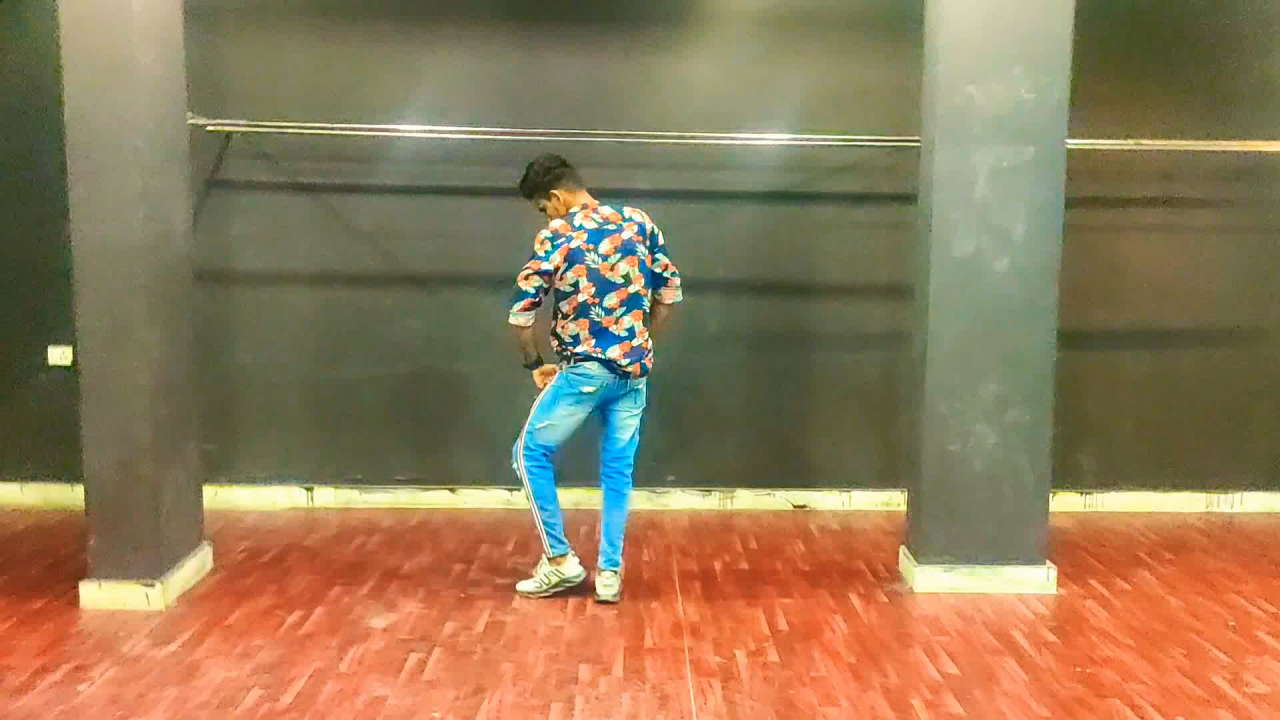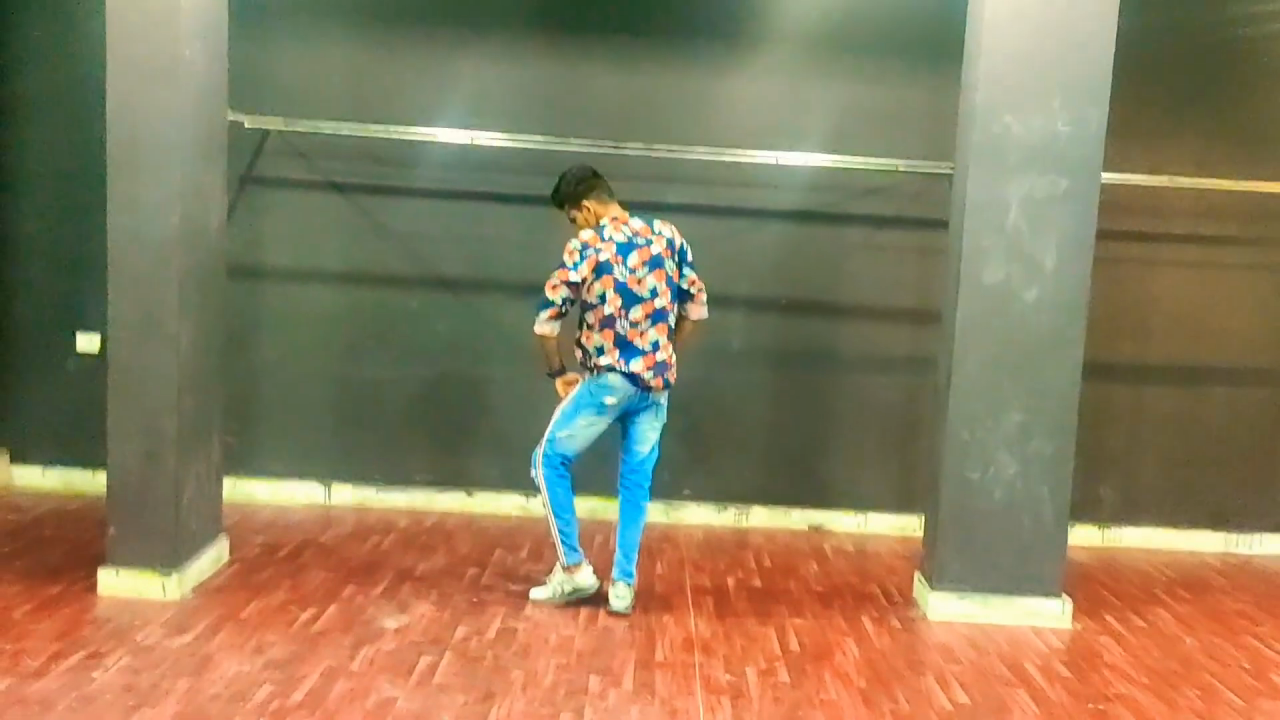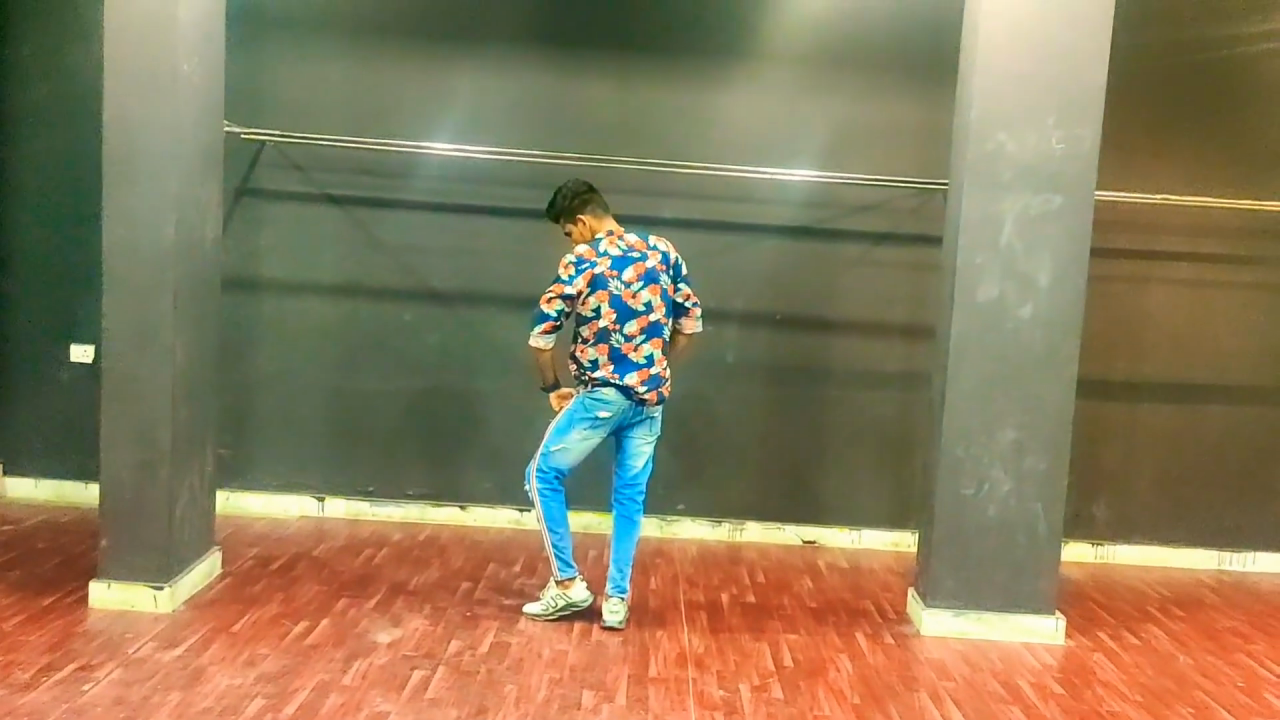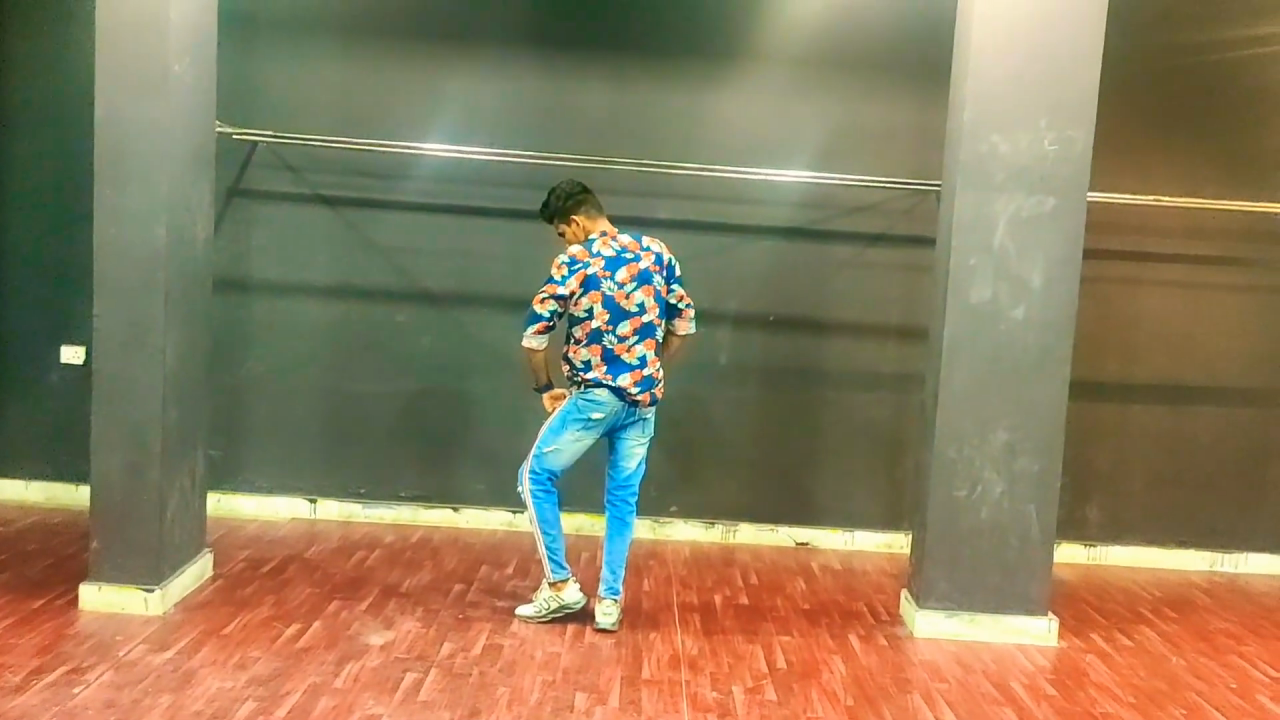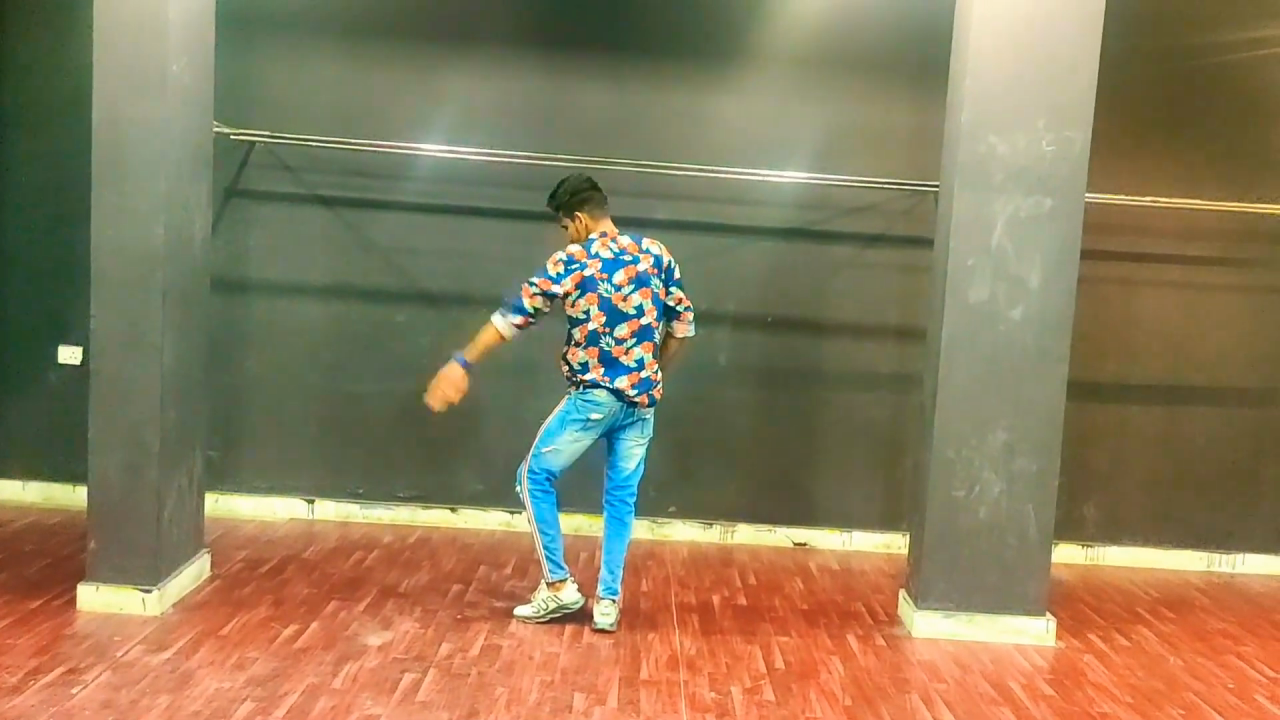
dt=0.5s
person 1, frame 1
left shoulder: (555, 236)
right shoulder: (637, 221)
left elbow: (520, 313)
right elbow: (670, 291)
left wrist: (535, 364)
left hip: (585, 370)
right hip: (634, 370)
left knee: (530, 453)
right knee: (618, 469)
left ankle: (560, 560)
right ankle: (610, 573)
person 1, frame 2
left shoulder: (585, 247)
right shoulder: (667, 236)
left elbow: (546, 321)
right elbow: (696, 307)
left wrist: (558, 373)
left hip: (608, 381)
right hip: (657, 383)
left knee: (549, 461)
right knee: (636, 482)
left ankle: (575, 569)
right ankle: (623, 584)
person 1, frame 3
left shoulder: (580, 261)
right shoulder: (662, 251)
left elbow: (541, 335)
right elbow: (690, 321)
left wrist: (552, 388)
left hip: (602, 395)
right hip: (651, 397)
left knee: (543, 475)
right knee: (630, 496)
left ankle: (568, 584)
right ankle: (617, 599)
person 1, frame 4
left shoulder: (573, 261)
right shoulder: (656, 252)
left elbow: (535, 334)
right elbow: (683, 323)
left wrist: (545, 388)
left hip: (594, 395)
right hip: (644, 398)
left knee: (536, 477)
right knee: (623, 497)
left ankle: (561, 585)
right ankle: (610, 600)
person 1, frame 5
left shoulder: (569, 263)
right shoulder: (656, 254)
left elbow: (513, 315)
right elbow: (683, 324)
left wrist: (461, 364)
left hip: (594, 396)
right hip: (642, 398)
left knee: (535, 478)
right knee: (622, 497)
left ankle: (557, 587)
right ankle: (607, 601)
